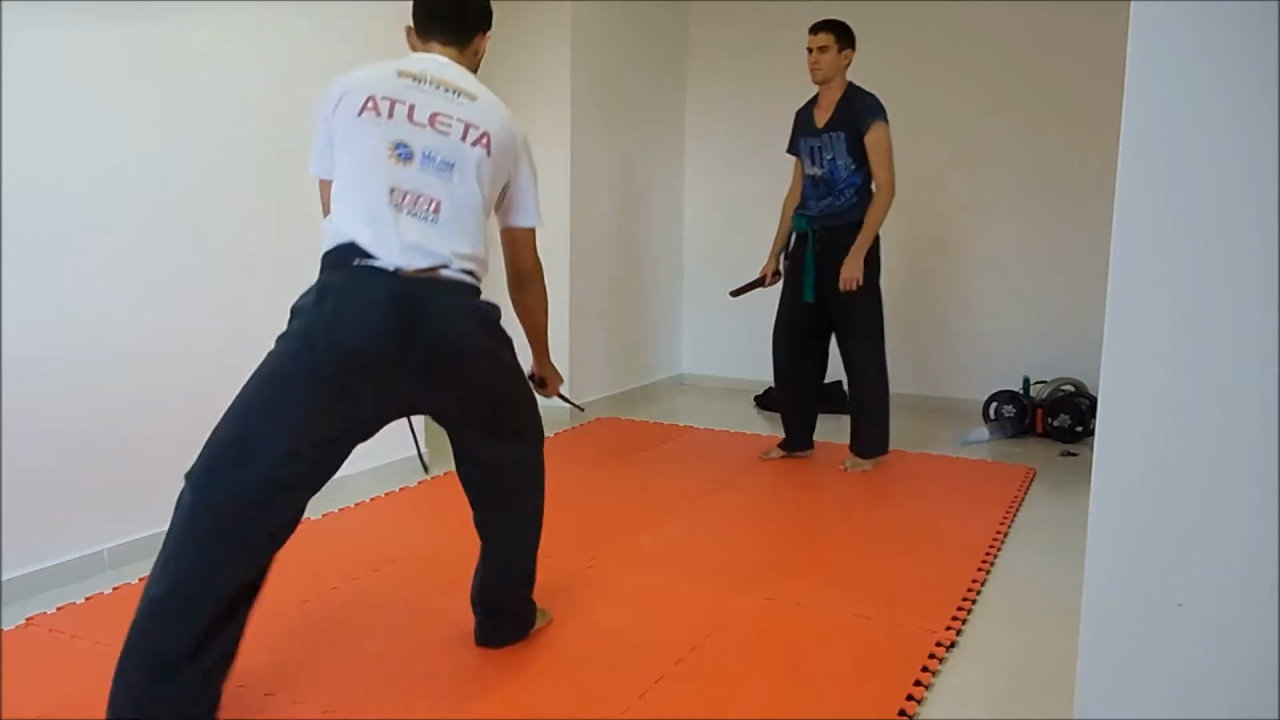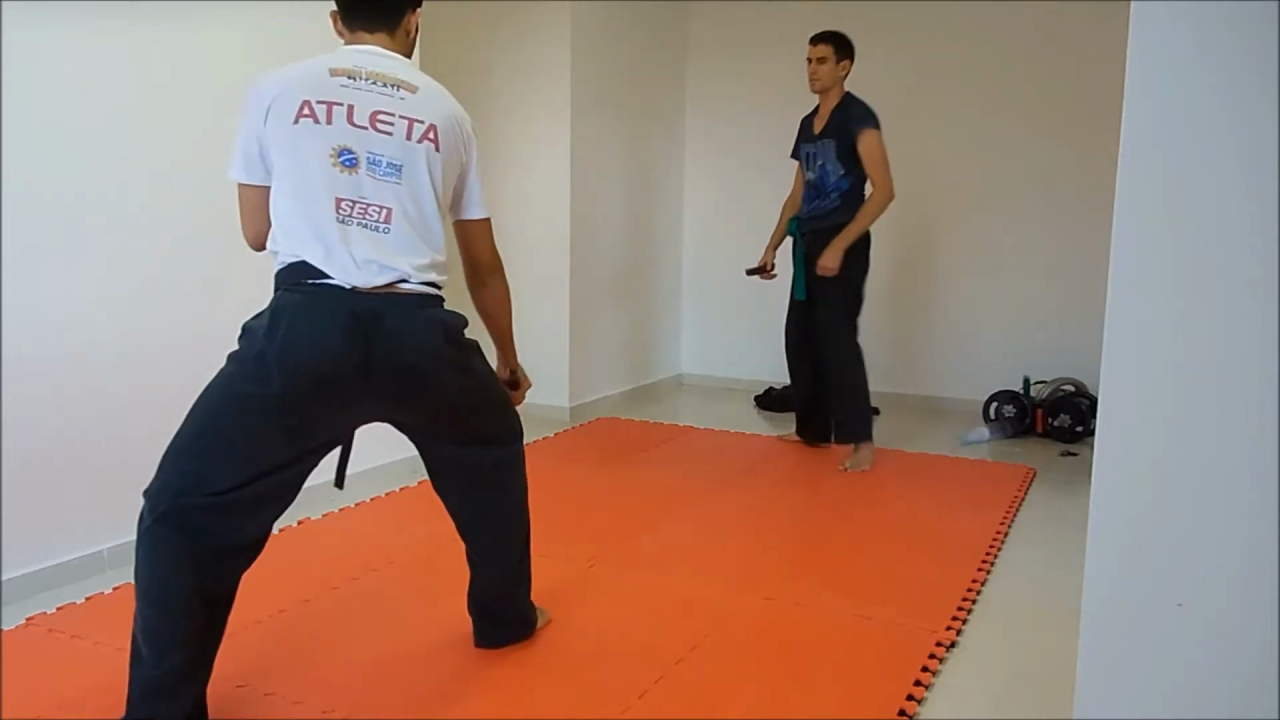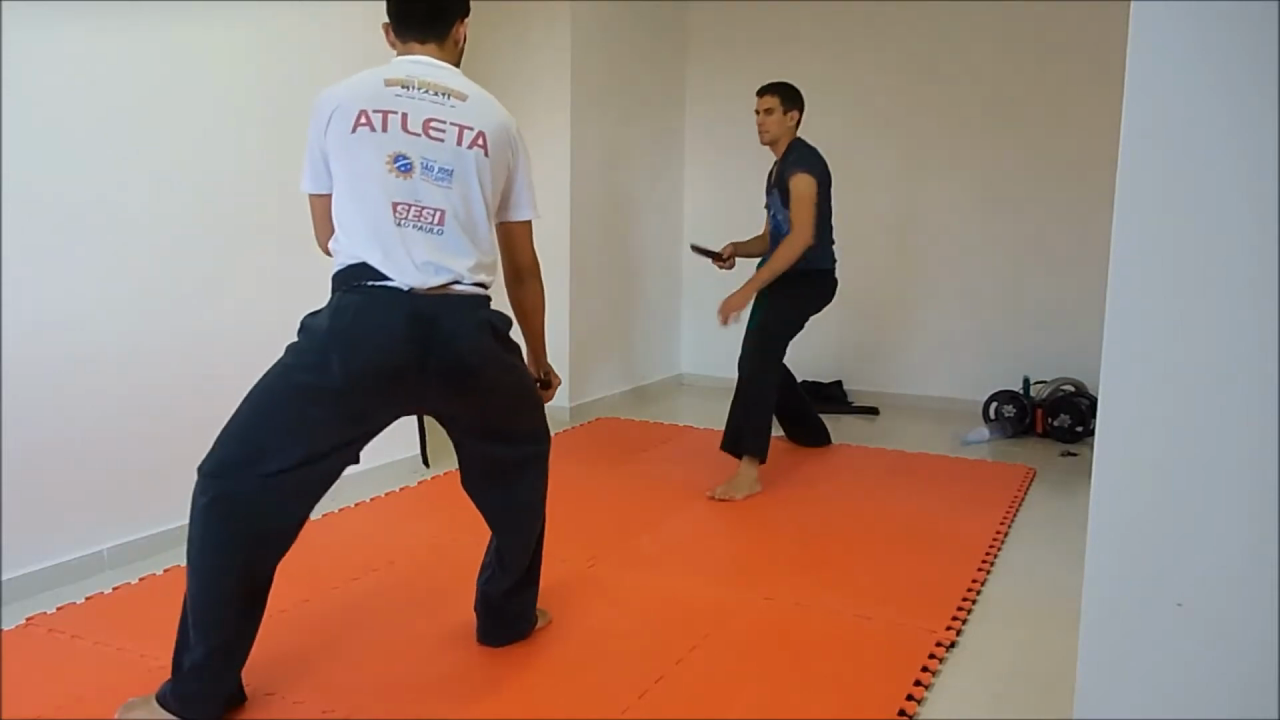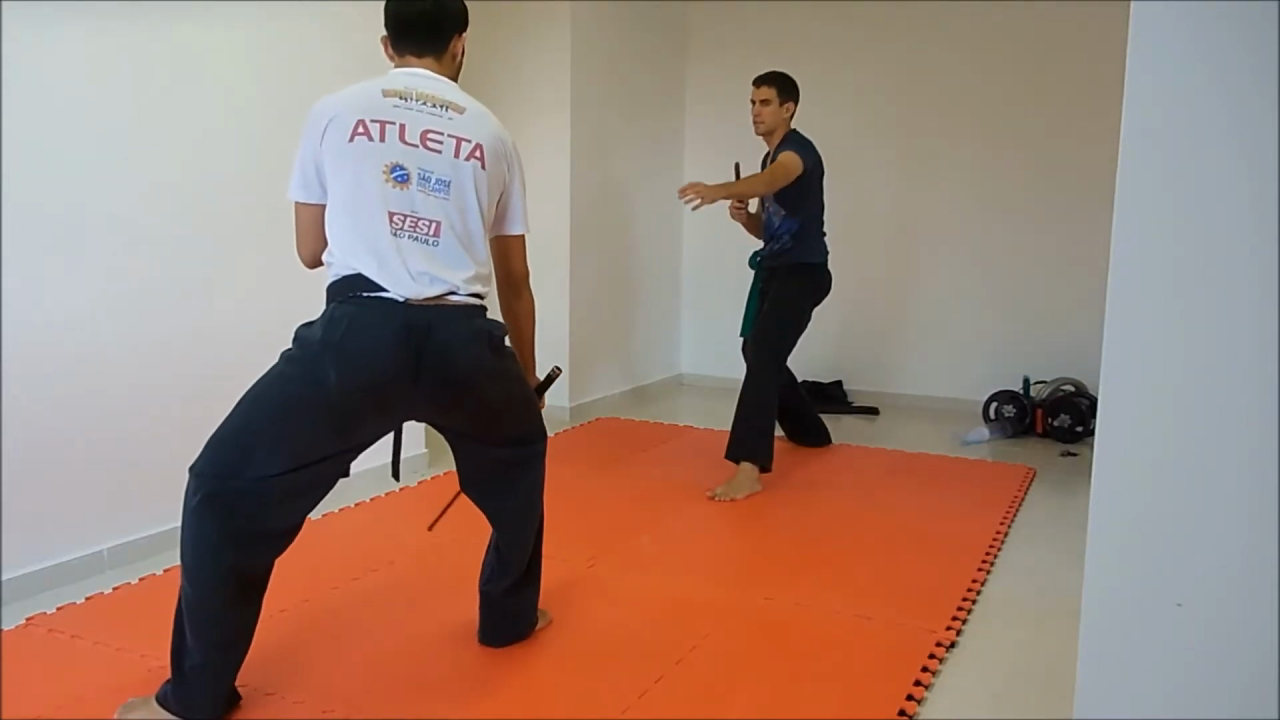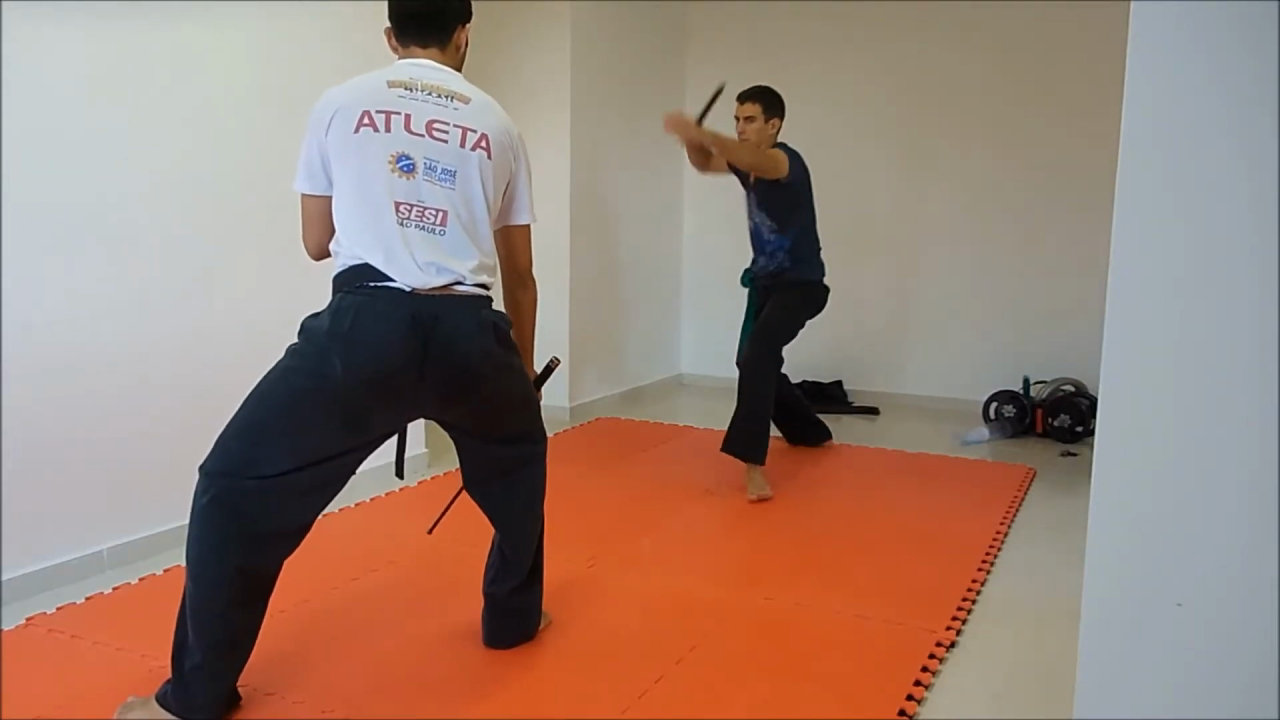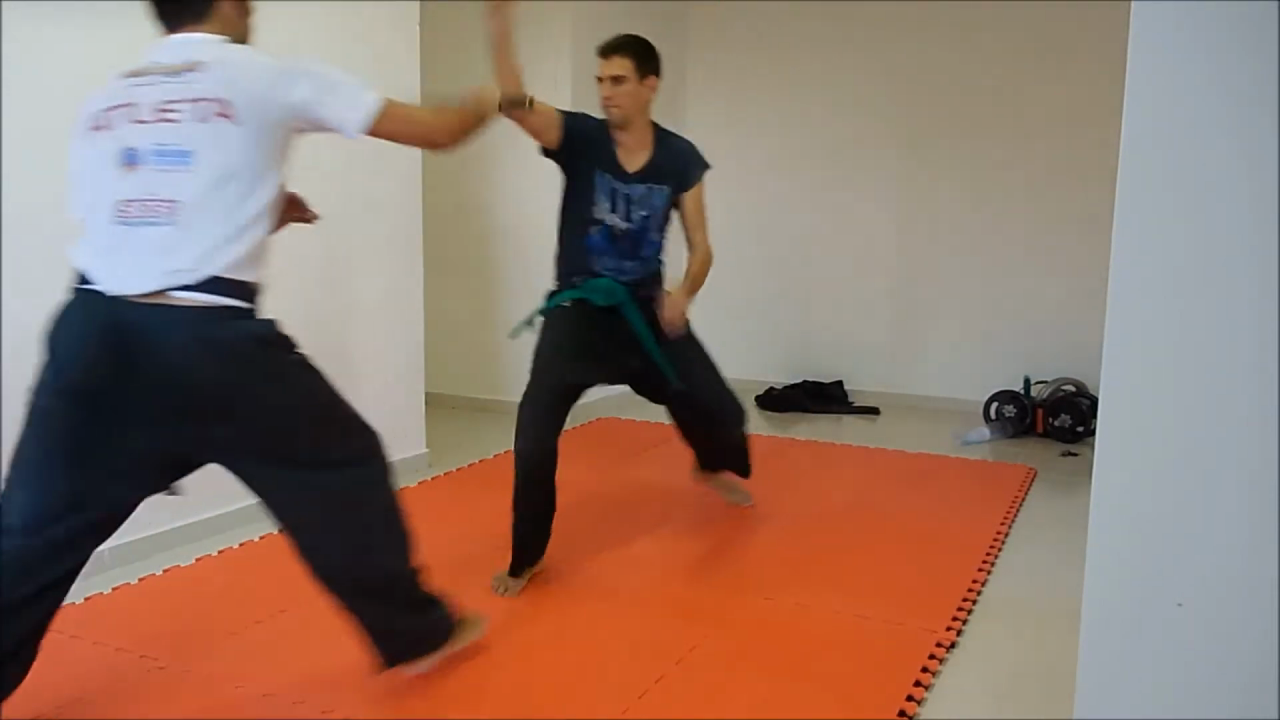
dt=0.7s
person 1, frame 1
left shoulder: (355, 89)
right shoulder: (501, 123)
right elbow: (525, 270)
right wrist: (541, 360)
left hip: (351, 309)
right hip: (449, 320)
left knee: (235, 487)
right knee: (511, 454)
right ankle: (507, 614)
person 1, frame 2
left shoulder: (278, 90)
right shoulder: (446, 111)
left elbow: (257, 232)
right elbow: (483, 266)
right wrist: (508, 364)
left hip: (308, 328)
right hip: (416, 333)
left knee: (185, 509)
right knee: (492, 452)
right ankle: (504, 616)
person 1, frame 3
left shoulder: (340, 100)
right shoulder: (495, 119)
right elbow: (522, 267)
right wrist: (538, 361)
left hip: (363, 325)
right hip: (460, 331)
left knee: (238, 485)
right knee: (519, 454)
right ankle: (508, 614)
person 1, frame 4
left shoulder: (335, 112)
right shoulder: (491, 132)
left elbow: (311, 250)
right elbow: (513, 278)
right wrist: (526, 378)
left hip: (359, 335)
right hip: (458, 341)
left knee: (228, 487)
right knee: (517, 452)
right ankle: (510, 614)
person 1, frame 5
left shoulder: (342, 103)
right shoulder: (496, 123)
left elbow: (317, 240)
right elbow: (520, 271)
right wrist: (521, 364)
left hip: (366, 326)
right hip: (466, 331)
left knee: (238, 486)
right knee: (516, 459)
right ankle: (514, 615)
person 1, frame 6
left shoulder: (102, 104)
right shoulder: (276, 75)
right elbow: (432, 131)
right wrist: (482, 104)
left hip: (96, 336)
right hip: (213, 341)
right knee: (342, 468)
right ankle: (415, 631)
person 2, frame 1
left shoulder: (865, 109)
right shoulder: (803, 116)
left elbow: (884, 187)
left wrist: (858, 253)
right wrist: (776, 252)
left hip: (849, 241)
right hip: (808, 243)
left knee: (860, 347)
right knee: (791, 341)
left ankle: (868, 447)
right ankle: (797, 439)
person 2, frame 2
left shoulder: (858, 117)
right shoulder: (808, 124)
left elbow: (882, 191)
left wrist: (840, 245)
right wrist: (773, 245)
left hip: (841, 242)
right hip: (808, 241)
left knee: (836, 335)
right knee: (801, 338)
left ankle: (859, 439)
right ankle: (813, 428)
person 2, frame 3
left shoulder: (803, 162)
right shoulder: (778, 169)
left elbow: (803, 237)
left wrist: (750, 287)
right wrist: (739, 249)
left hip: (809, 278)
right hip: (785, 278)
left knee: (758, 352)
right knee: (761, 356)
left ankle: (749, 470)
right ankle: (810, 432)
person 2, frame 4
left shoulder: (797, 151)
right shoulder: (771, 157)
left elbow: (765, 184)
left wrist: (717, 191)
right wrist: (745, 217)
left hip: (802, 272)
right hip: (775, 270)
left knee: (762, 354)
right knee: (761, 354)
left ankle: (749, 470)
right ankle: (811, 432)
person 2, frame 5
left shoulder: (784, 162)
right shoulder: (747, 164)
left elbow: (749, 155)
right elbow: (707, 162)
left wrist: (698, 134)
right wrist: (695, 140)
left hip: (799, 286)
right hip: (768, 285)
left knee: (755, 358)
right knee: (762, 366)
left ankle: (753, 465)
right ankle: (812, 434)
person 2, frame 6
left shoulder: (681, 158)
right shoulder: (578, 136)
left elbow: (700, 251)
right elbow: (515, 103)
left wrist: (682, 295)
left hip: (650, 309)
right hip: (579, 308)
left knee: (716, 408)
right knee: (538, 419)
left ankle: (719, 470)
right ankle: (524, 558)
